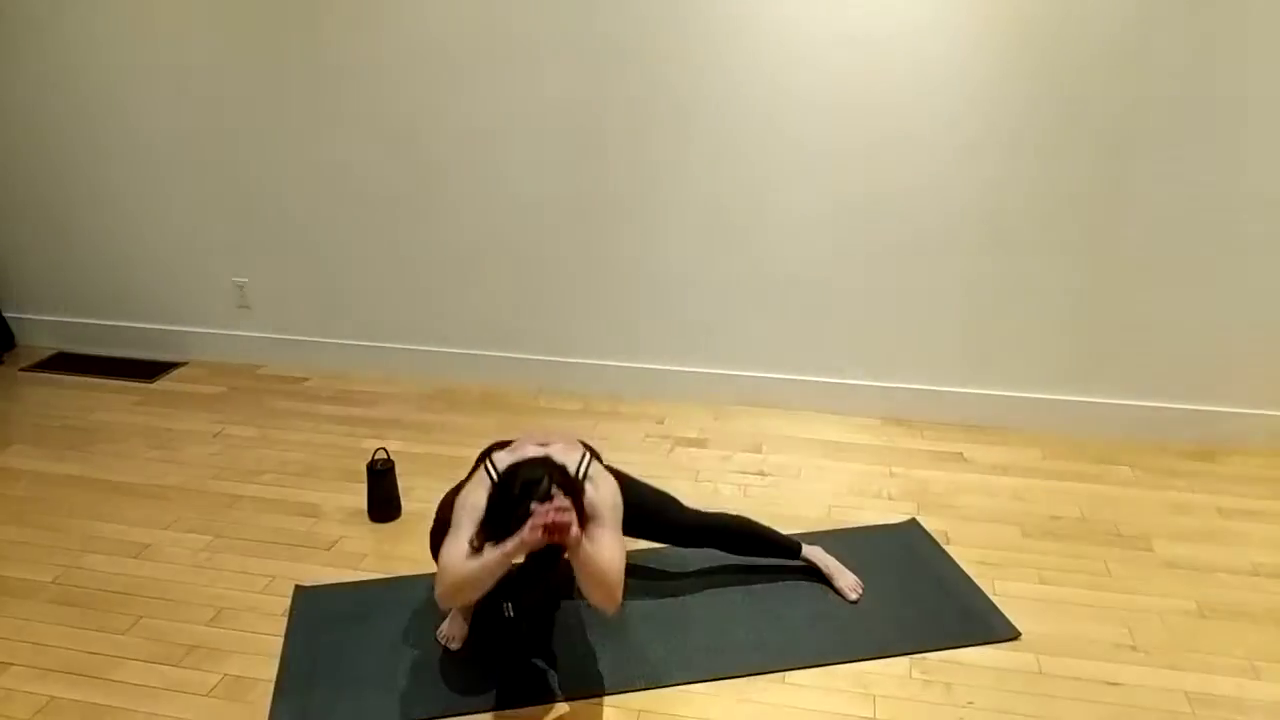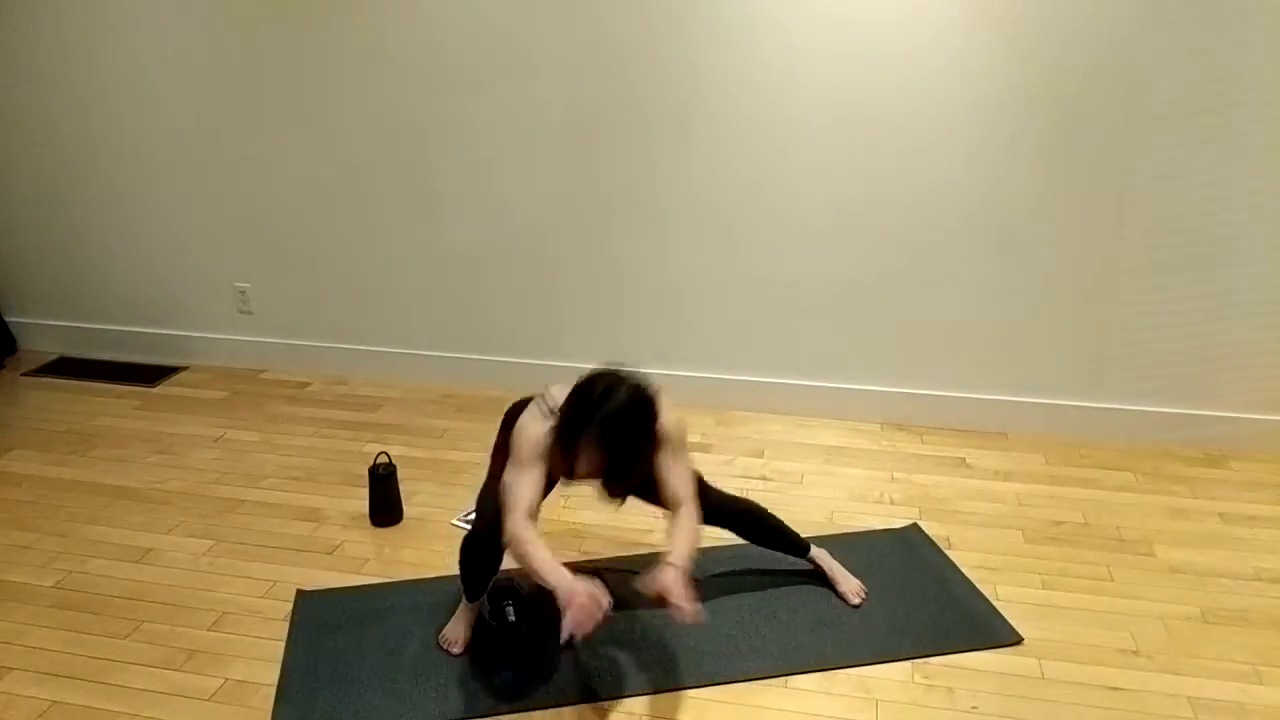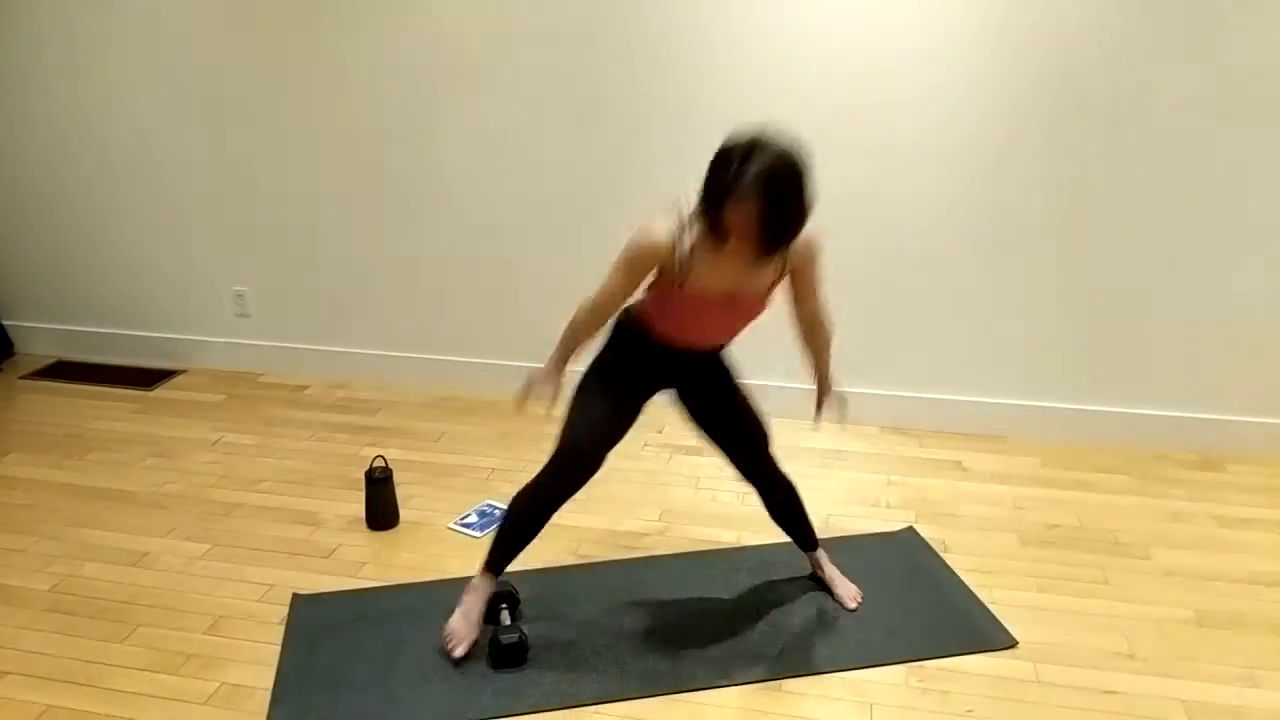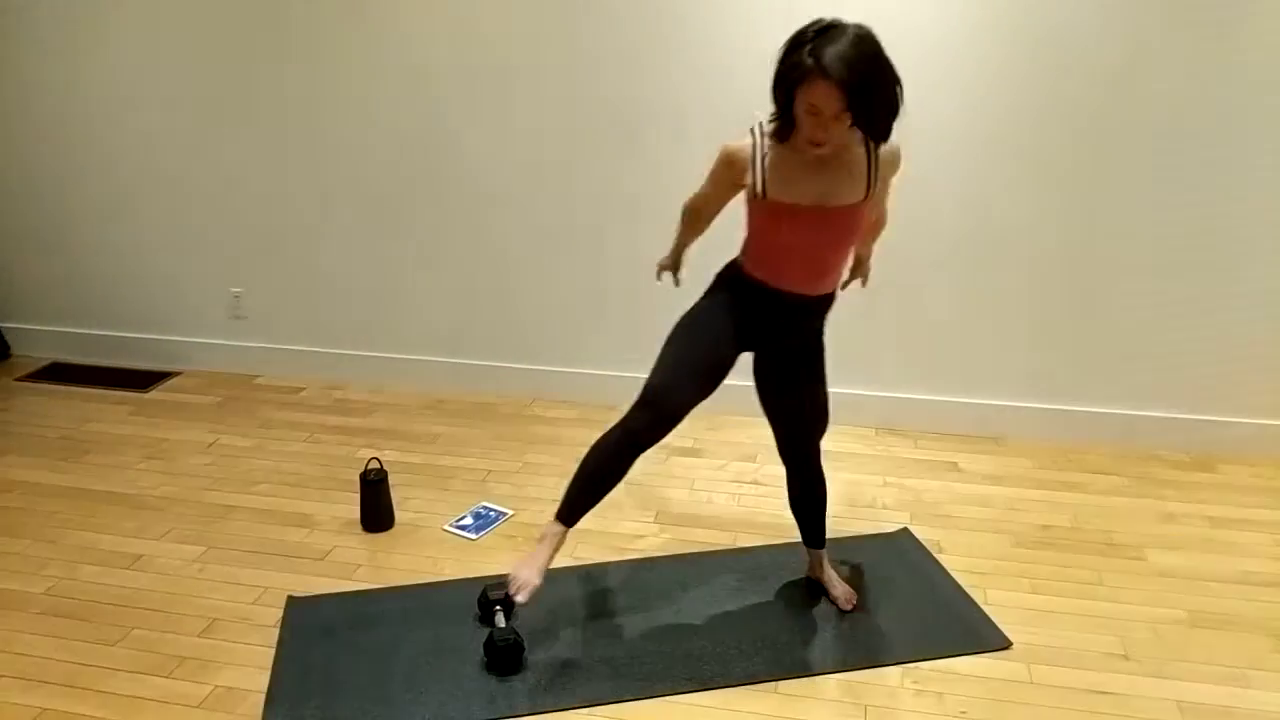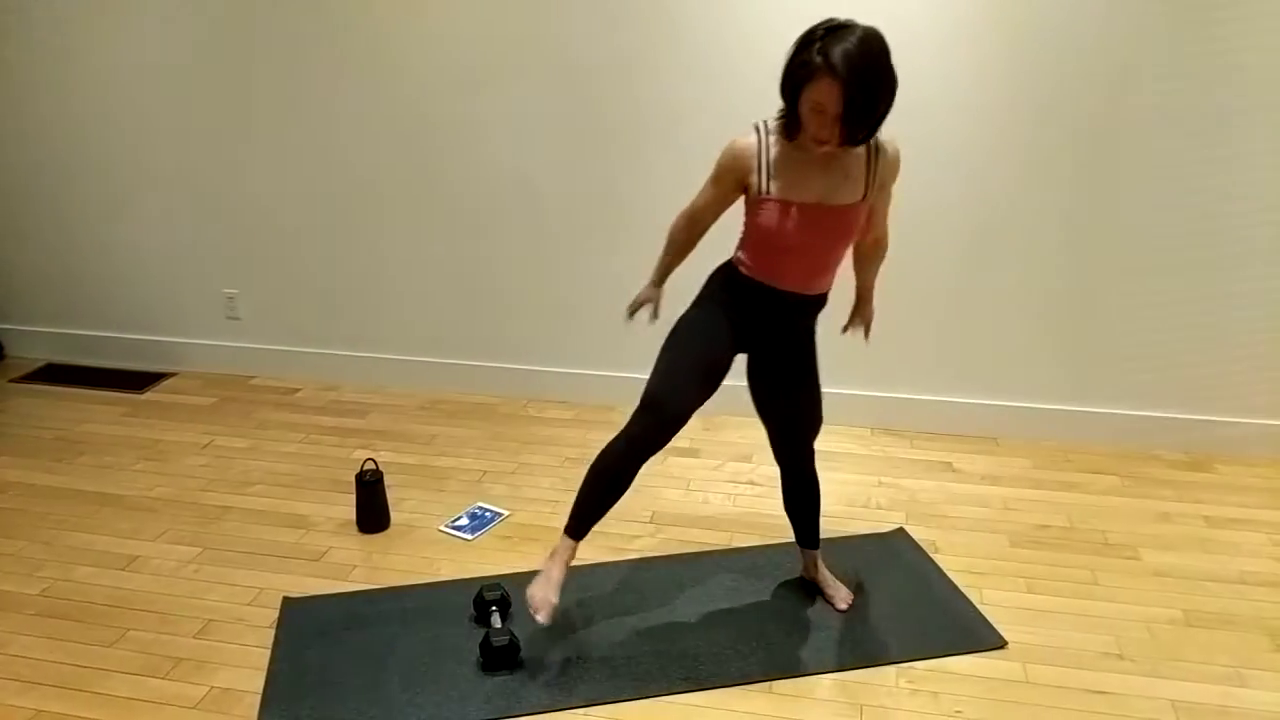
dt=0.3s
person 1, frame 1
left shoulder: (597, 491)
right shoulder: (483, 491)
left elbow: (610, 599)
right elbow: (446, 592)
left wrist: (577, 542)
right wrist: (513, 546)
left hip: (577, 474)
right hip: (509, 477)
left knee: (692, 525)
right knee: (445, 538)
left ankle: (812, 555)
right ankle: (467, 612)
person 1, frame 2
left shoulder: (660, 426)
right shoulder: (538, 426)
left elbow: (686, 510)
right elbow: (516, 527)
left wrist: (674, 570)
right wrist: (564, 584)
left hip: (623, 442)
right hip: (549, 433)
left knee: (713, 502)
right knee: (486, 531)
left ankle: (818, 557)
right ankle: (470, 605)
person 1, frame 3
left shoulder: (797, 250)
right shoulder: (665, 242)
left elbow: (811, 317)
right elbow: (601, 305)
left wrist: (823, 377)
right wrist: (554, 368)
left hip: (706, 365)
right hip: (638, 355)
left knee: (762, 468)
right knee: (565, 474)
left ankle: (818, 560)
right ankle: (480, 587)
person 1, frame 4
left shoulder: (882, 158)
right shoulder: (746, 155)
right elbow: (701, 207)
left wrist: (862, 259)
right wrist: (677, 251)
left hip: (803, 325)
right hip: (736, 302)
left knee: (803, 453)
right knee: (647, 419)
left ankle: (818, 563)
right ankle: (549, 541)
person 1, frame 5
left shoulder: (880, 161)
right shoulder: (750, 151)
left elbow: (872, 239)
right elbow: (694, 220)
left wrist: (864, 298)
right wrist: (653, 282)
left hip: (793, 324)
right hip: (729, 303)
left knee: (797, 455)
right knee: (649, 429)
left ankle: (812, 562)
right ankle: (562, 556)
